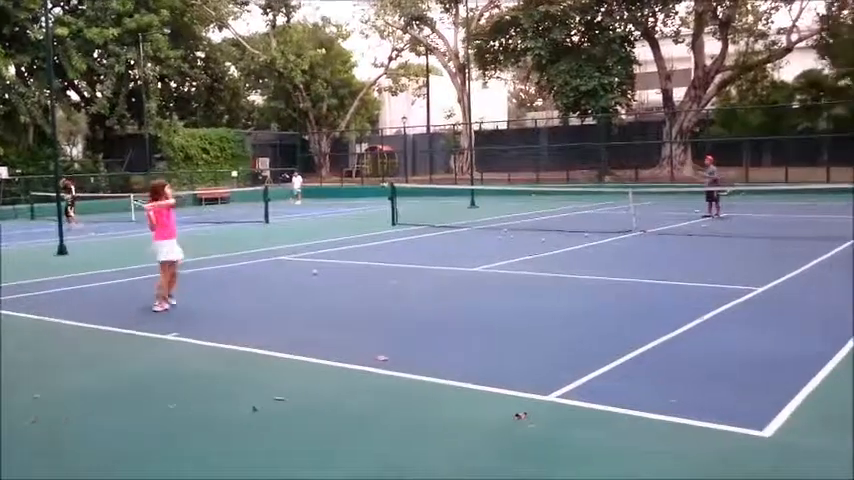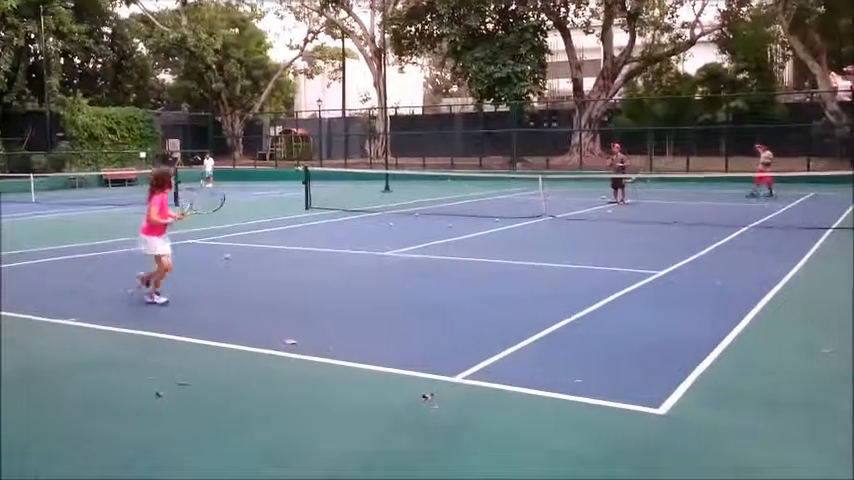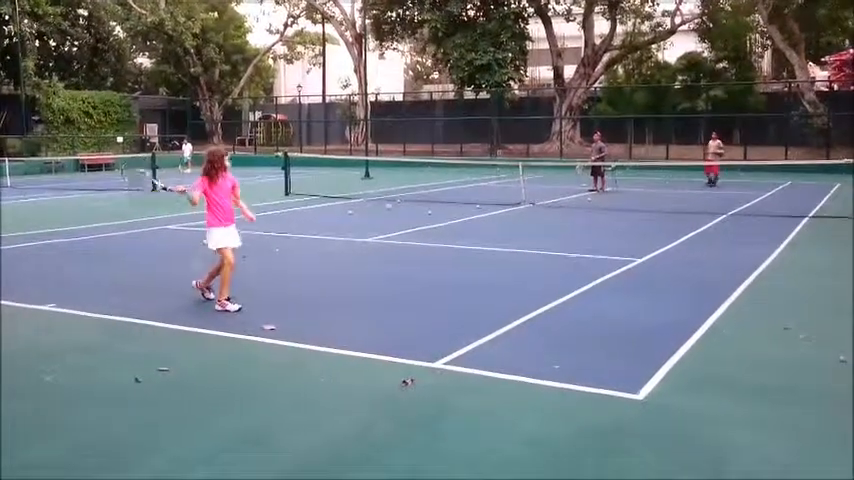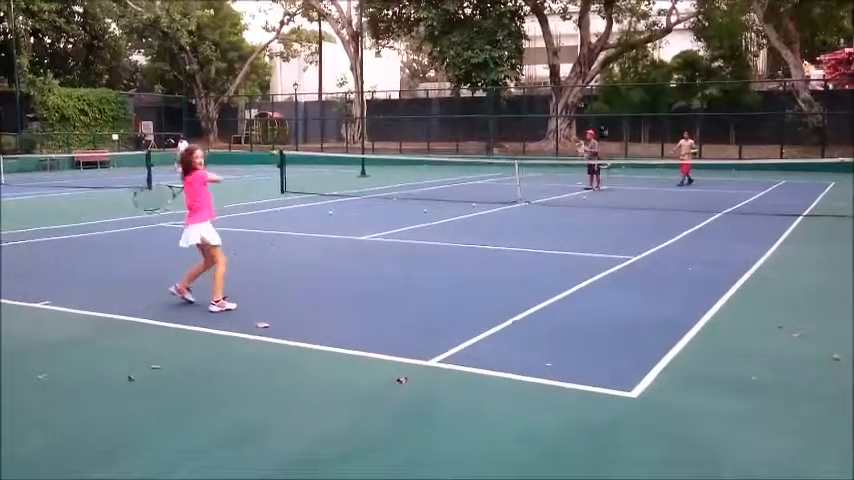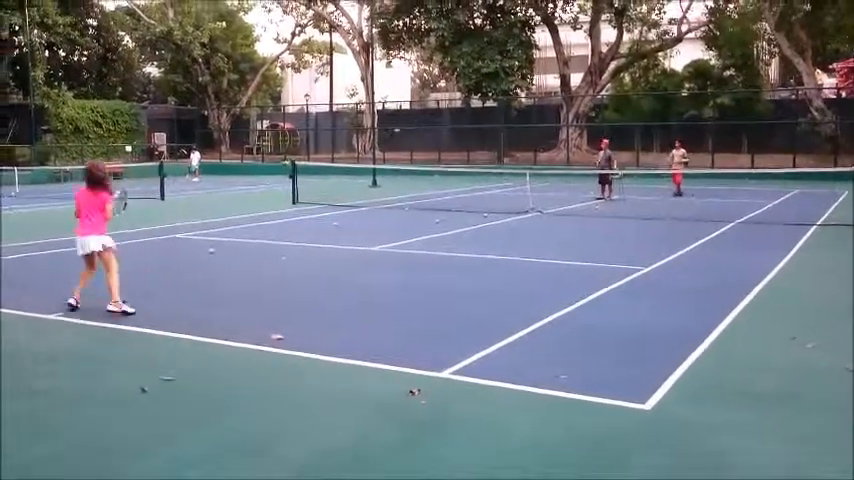
dt=1s
person 1, frame 1
left shoulder: (168, 201)
right shoulder: (152, 207)
left elbow: (172, 201)
right elbow: (152, 228)
left wrist: (153, 204)
right wrist: (149, 214)
left hip: (172, 241)
right hip: (161, 242)
left knee: (173, 272)
right knee: (166, 274)
left ankle: (167, 295)
right ankle: (159, 303)
person 1, frame 2
left shoulder: (164, 194)
right shoulder: (157, 196)
right elbow: (152, 218)
left wrist: (175, 215)
right wrist: (167, 221)
left hip: (160, 235)
right hip: (151, 235)
left knee: (167, 266)
right knee: (165, 266)
left ankle: (145, 277)
right ankle: (154, 293)
person 1, frame 3
left shoulder: (230, 178)
right shoulder: (205, 180)
left elbow: (237, 200)
right elbow: (195, 201)
left wrist: (247, 213)
right wrist: (187, 192)
left hip: (229, 226)
right hip: (216, 227)
left knee: (223, 263)
right knee: (230, 261)
left ankle: (202, 285)
right ankle: (223, 300)
person 1, frame 4
left shoulder: (191, 178)
right shoulder: (198, 175)
right elbow: (218, 178)
right wrist: (206, 174)
left hip: (199, 225)
right hip: (200, 225)
left knee: (210, 261)
right knee: (220, 261)
left ankle: (181, 286)
right ankle: (218, 301)
person 1, frame 5
left shoulder: (79, 193)
right shoulder: (106, 194)
left elbow: (77, 214)
right elbow: (108, 217)
left hip: (82, 237)
right hip: (98, 236)
left knee: (90, 268)
right knee: (112, 268)
left ankle: (75, 298)
right ankle: (115, 302)
